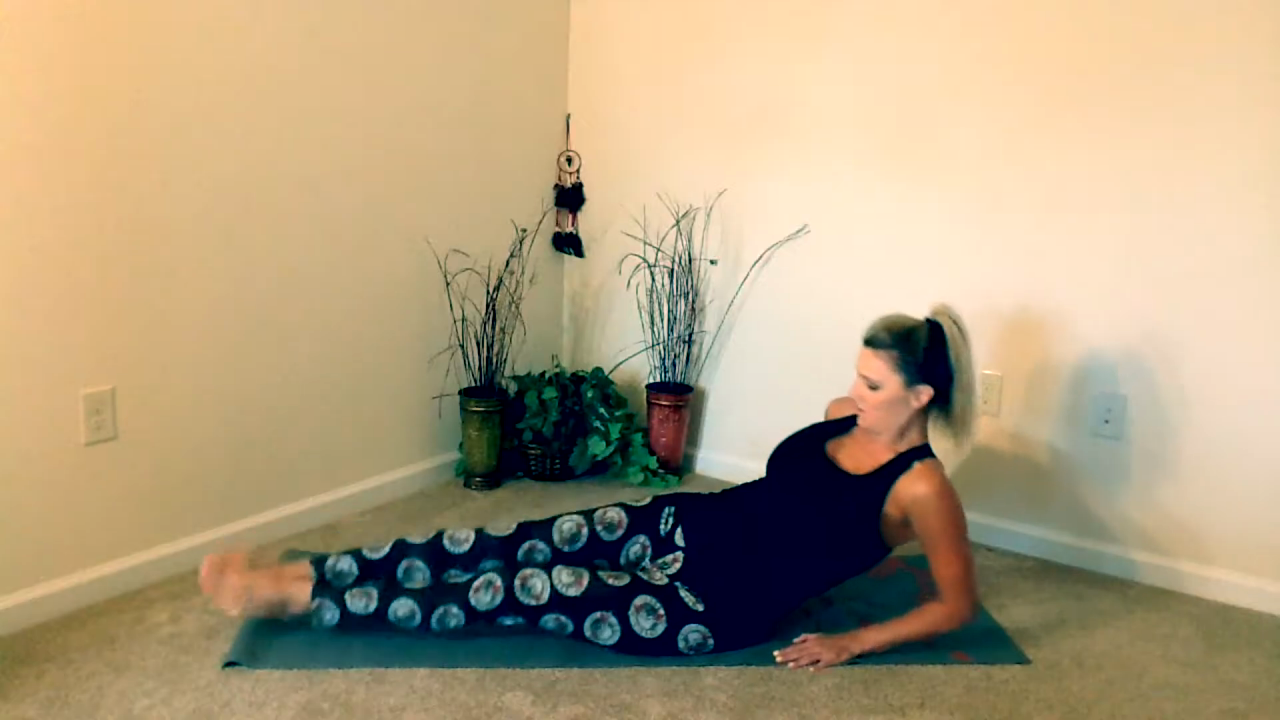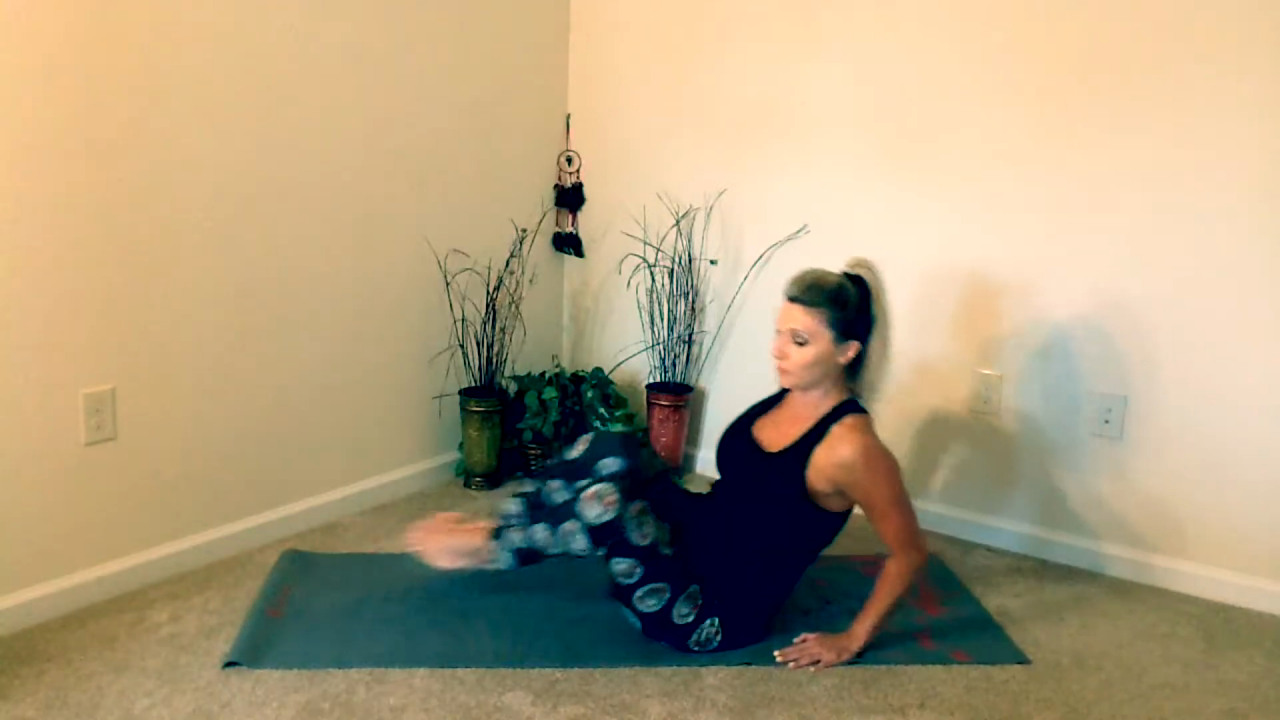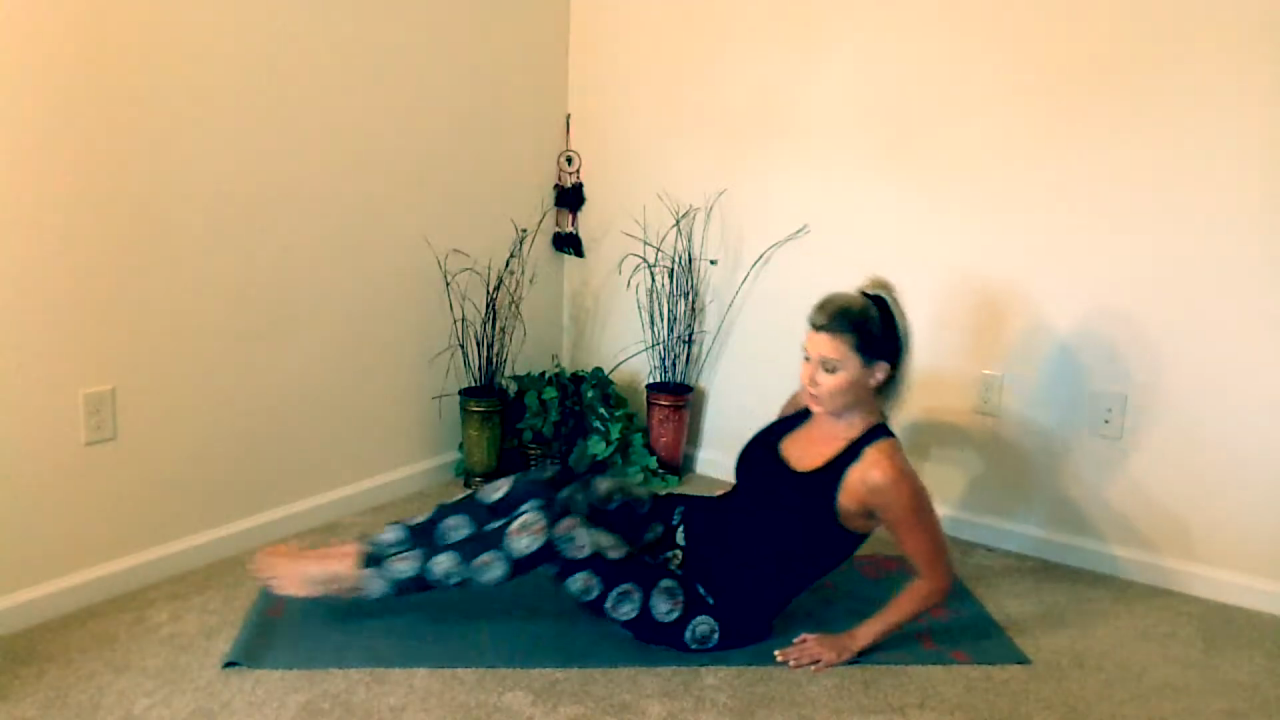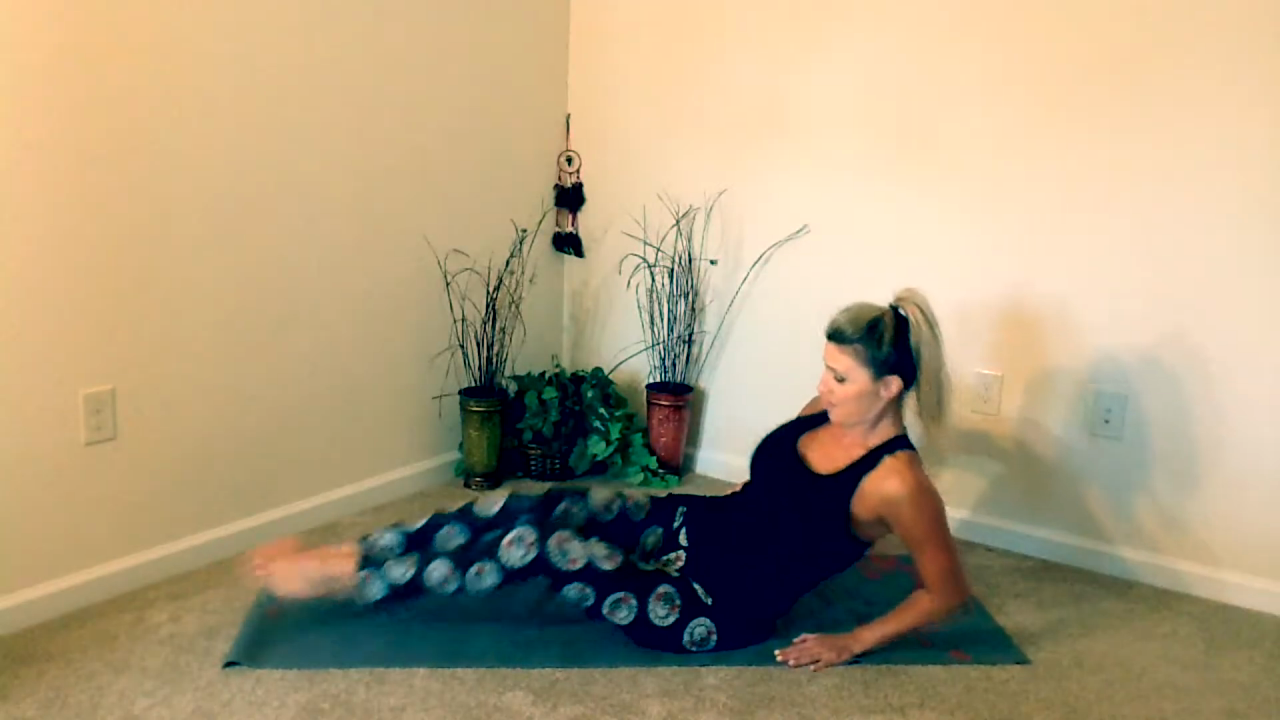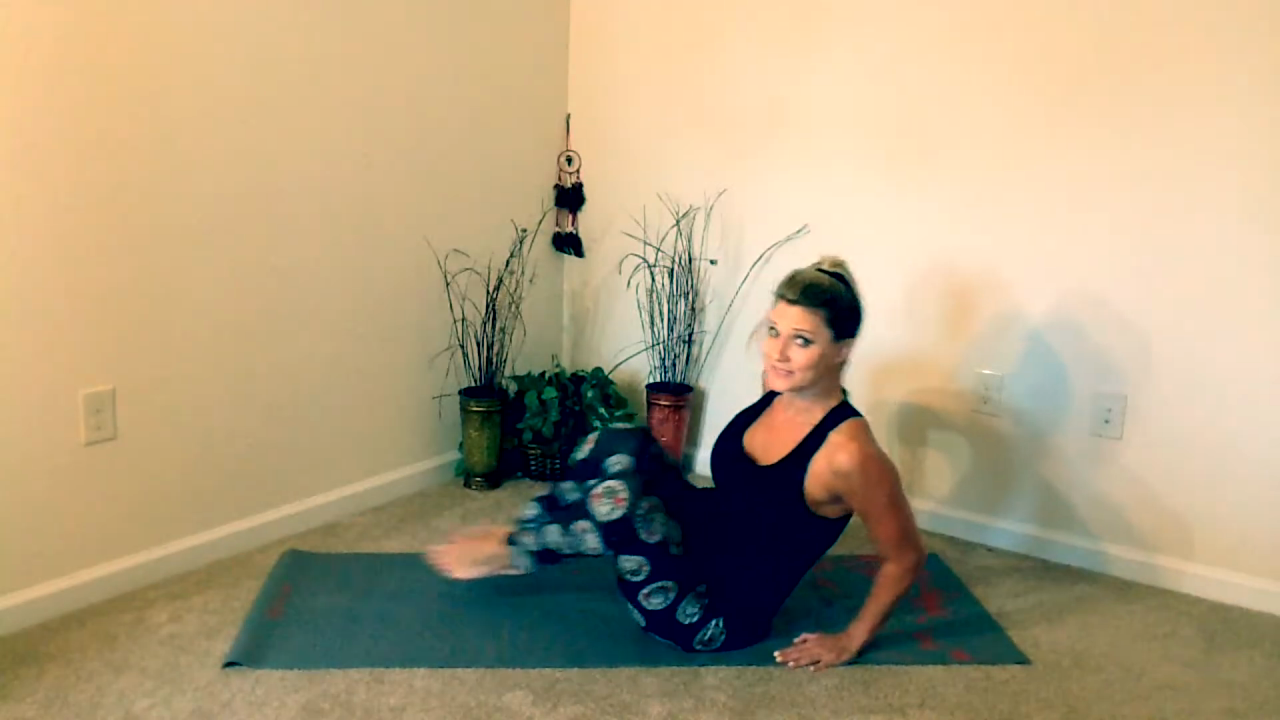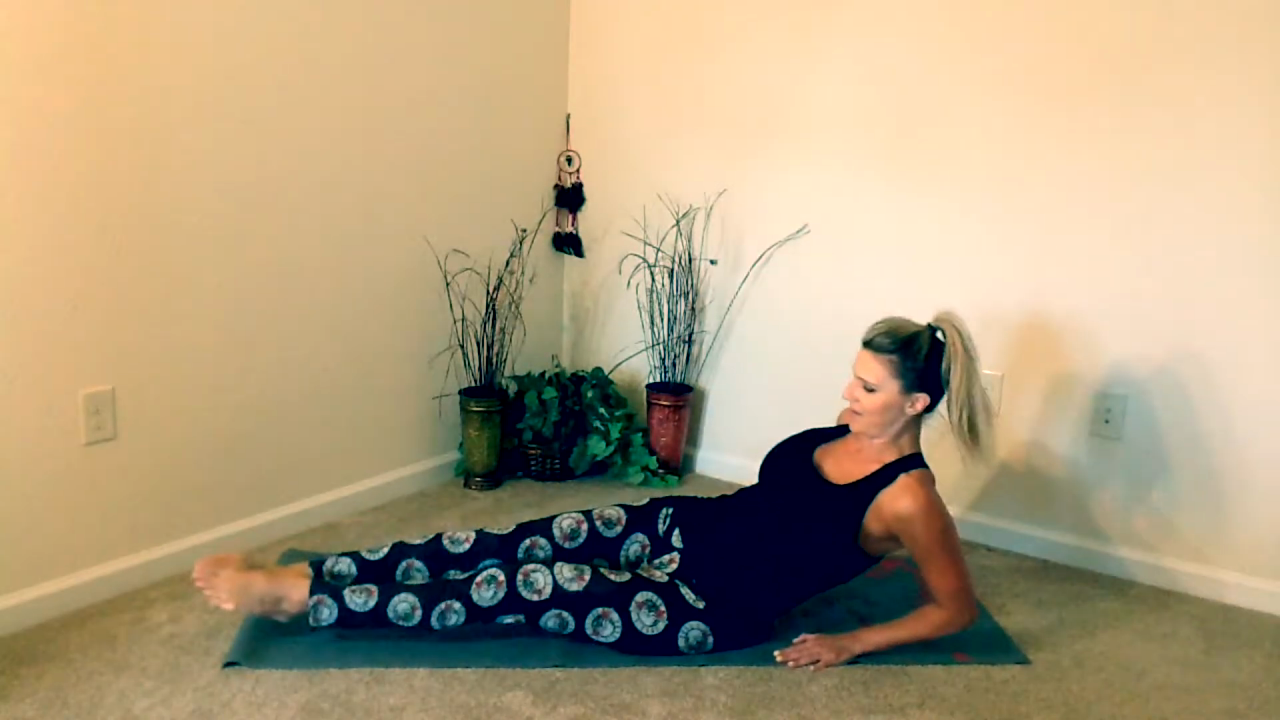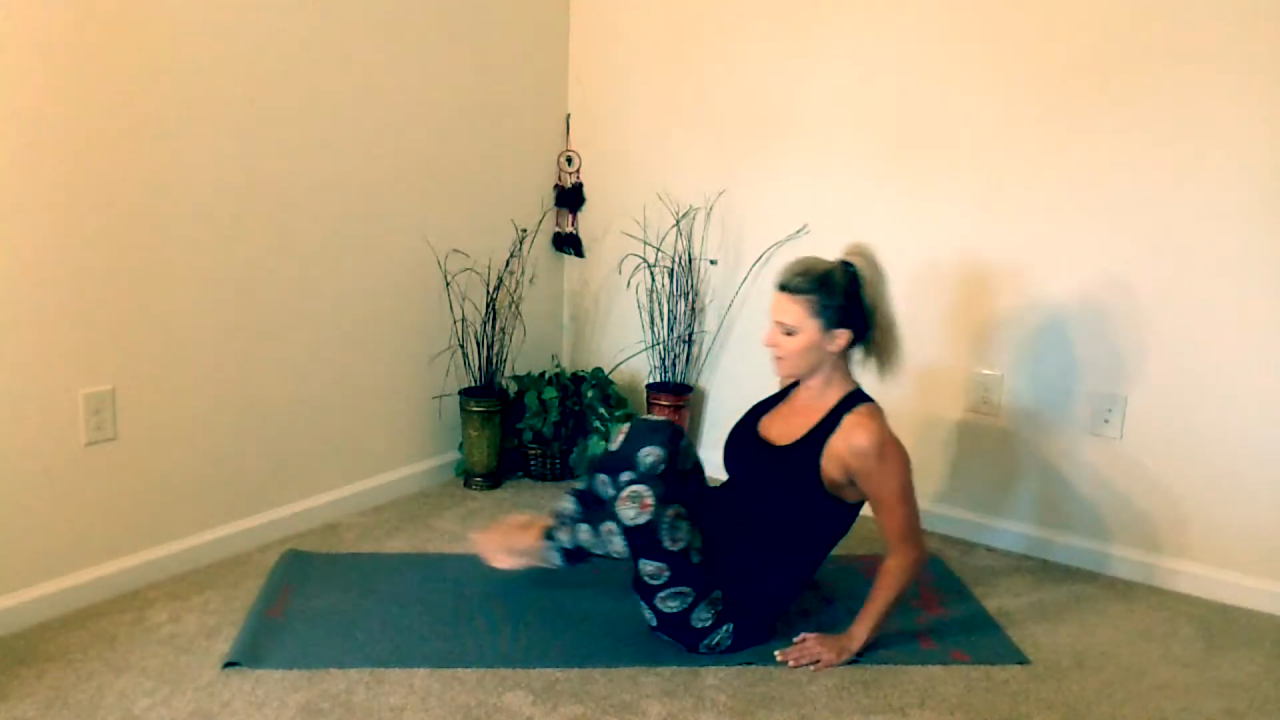
dt=0.5s
person 1, frame 1
left shoulder: (921, 488)
right shoulder: (845, 413)
left elbow: (957, 602)
left wrist: (850, 644)
left hip: (717, 611)
right hip: (685, 528)
left knee: (522, 592)
right knee: (508, 547)
left ankle: (300, 601)
right ankle: (300, 580)
person 1, frame 2
left shoulder: (848, 446)
right shoulder: (799, 389)
left elbow: (908, 554)
left wrist: (851, 640)
left hip: (708, 613)
right hip: (703, 529)
left knee: (611, 488)
right knee: (612, 454)
left ankle: (497, 547)
right ankle: (501, 534)
person 1, frame 3
left shoulder: (880, 474)
right shoulder: (809, 404)
left elbow: (935, 577)
left wrist: (850, 640)
left hip: (713, 610)
right hip: (691, 530)
left knee: (547, 531)
right knee: (544, 491)
left ankle: (359, 576)
right ankle: (356, 558)
person 1, frame 4
left shoulder: (897, 484)
right shoulder: (828, 410)
left elbow: (947, 591)
left wrist: (851, 642)
left hip: (715, 610)
right hip: (692, 529)
left knee: (542, 552)
right knee: (536, 512)
left ankle: (347, 576)
right ankle: (349, 561)
person 1, frame 5
left shoulder: (845, 456)
right shoulder: (783, 388)
left elbow: (904, 557)
left wrist: (851, 640)
left hip: (711, 615)
left knee: (620, 489)
right knee: (622, 446)
left ankle: (514, 549)
right ankle: (525, 538)
person 1, frame 6
left shoulder: (908, 500)
right shoulder: (853, 427)
left elbow: (956, 607)
left wrist: (849, 643)
left hip: (708, 610)
right hip: (682, 529)
left knee: (513, 588)
right knee: (503, 550)
left ankle: (296, 598)
right ankle: (295, 583)
person 1, frame 7
left shoulder: (862, 438)
right shoulder: (802, 387)
left elbow: (906, 551)
left wrist: (851, 641)
left hip: (719, 617)
right hip: (709, 541)
left knee: (642, 482)
right knee: (650, 440)
left ankle: (555, 542)
right ankle: (564, 532)
